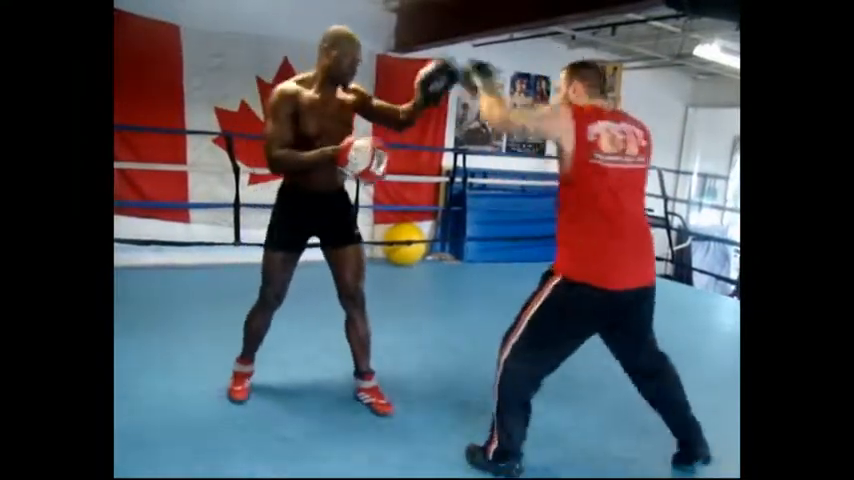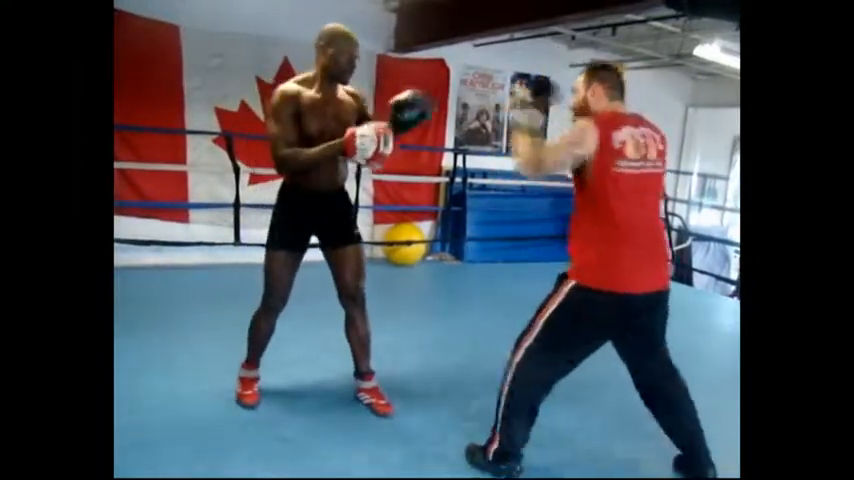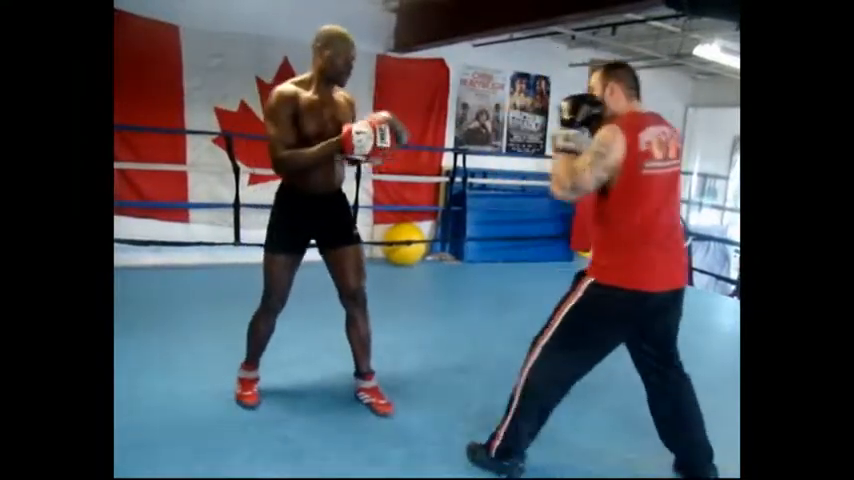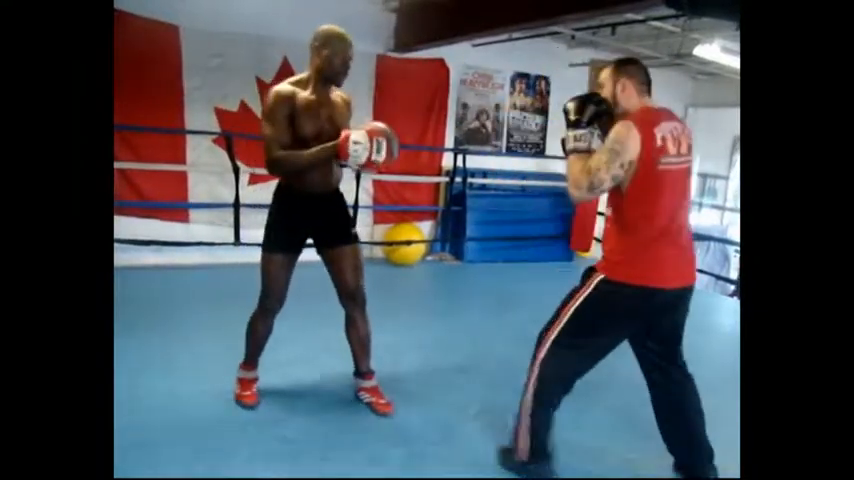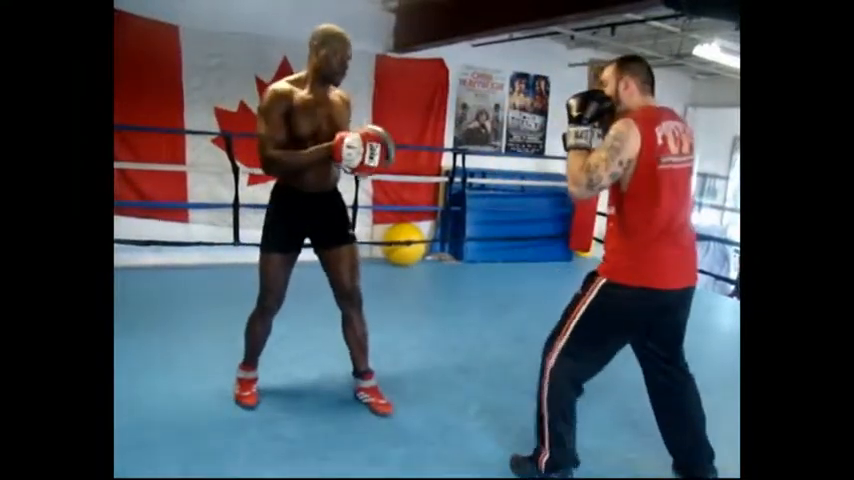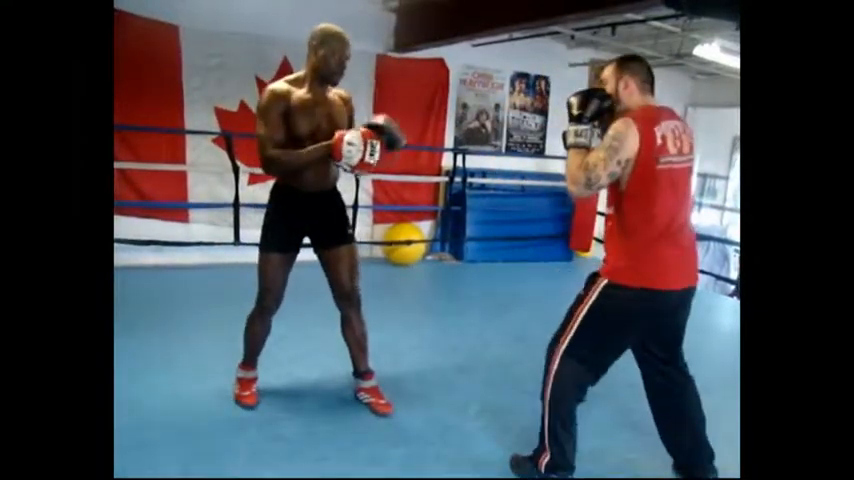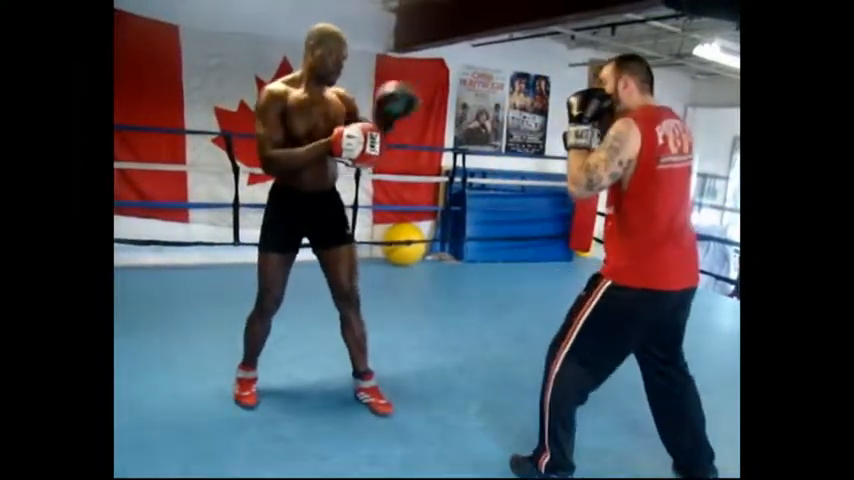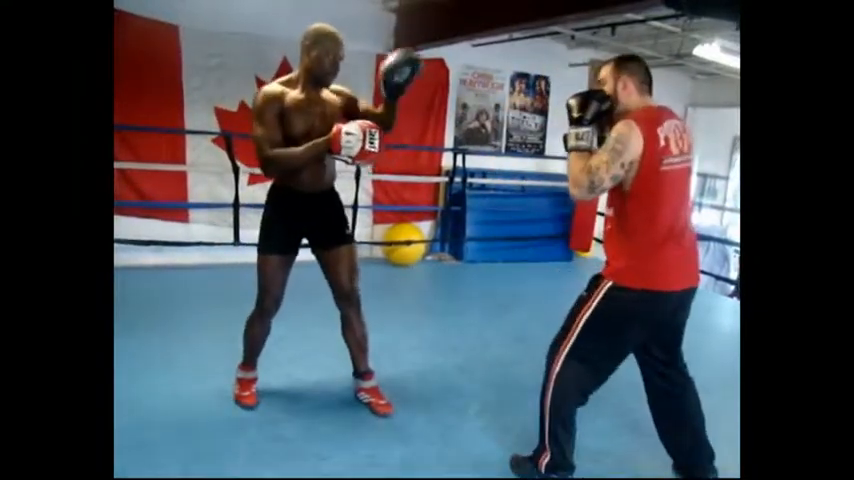
dt=0.1s
person 1, frame 1
left shoulder: (567, 120)
right shoulder: (638, 131)
left elbow: (499, 117)
left wrist: (480, 82)
left hip: (583, 277)
right hip: (638, 276)
left knee: (519, 356)
right knee: (648, 361)
person 1, frame 2
left shoulder: (591, 130)
right shoulder: (654, 135)
left elbow: (532, 163)
left wrist: (526, 123)
left hip: (597, 282)
right hip: (652, 282)
left knee: (531, 360)
right knee: (656, 370)
person 1, frame 3
left shoulder: (616, 134)
right shoulder: (667, 132)
left elbow: (566, 188)
left wrist: (567, 137)
right wrist: (588, 136)
left hip: (619, 281)
right hip: (669, 280)
left knee: (548, 359)
right knee: (665, 369)
person 1, frame 4
left shoulder: (629, 130)
right shoulder: (676, 127)
left elbow: (583, 188)
left wrist: (578, 134)
right wrist: (600, 131)
left hip: (628, 277)
right hip: (676, 277)
left knee: (555, 352)
right knee: (668, 369)
person 1, frame 5
left shoulder: (631, 128)
right shoulder: (678, 127)
left elbow: (581, 186)
left wrist: (579, 129)
right wrist: (602, 126)
left hip: (632, 279)
right hip: (679, 277)
left knee: (563, 359)
right knee: (670, 369)
person 1, frame 6
left shoulder: (630, 128)
right shoulder: (677, 126)
left elbow: (580, 184)
left wrist: (579, 128)
right wrist: (602, 126)
left hip: (632, 280)
right hip: (679, 278)
left knee: (566, 362)
right knee: (668, 371)
person 1, frame 7
left shoulder: (630, 127)
right shoulder: (674, 125)
left elbow: (581, 186)
left wrist: (579, 129)
right wrist: (599, 127)
left hip: (635, 279)
right hip: (679, 277)
left knee: (567, 363)
right knee: (668, 370)
person 1, frame 8
left shoulder: (631, 129)
right shoulder: (673, 125)
left elbow: (583, 188)
left wrist: (579, 130)
right wrist: (600, 129)
left hip: (636, 280)
right hip: (679, 278)
left knee: (568, 364)
right knee: (667, 371)
person 2, frame 1
left shoulder: (354, 97)
right shoulder: (287, 95)
left elbow: (399, 118)
right elbow: (276, 159)
left wrist: (427, 97)
right wrist: (333, 153)
left hip: (336, 203)
right hip: (295, 203)
left knee: (354, 297)
right knee: (269, 298)
left ankle: (365, 381)
right ankle: (244, 367)
person 2, frame 2
left shoulder: (351, 99)
right shoulder: (289, 94)
left elbow: (377, 133)
right elbow: (283, 160)
left wrist: (397, 119)
right wrist: (341, 146)
left hip: (337, 202)
right hip: (296, 203)
left knee: (354, 297)
right knee: (274, 300)
left ankle: (365, 381)
right ankle: (249, 372)
person 2, frame 3
left shoulder: (346, 101)
right shoulder: (286, 97)
right elbow: (281, 161)
left wrist: (374, 137)
right wrist: (339, 143)
left hip: (334, 205)
right hip: (294, 206)
left knee: (356, 297)
right knee: (273, 303)
left ankle: (366, 381)
right ankle: (249, 374)
person 2, frame 4
left shoulder: (343, 101)
right shoulder: (284, 96)
right elbow: (275, 161)
left wrist: (368, 143)
right wrist: (335, 148)
left hip: (332, 204)
right hip: (291, 205)
left knee: (354, 296)
right knee: (271, 303)
left ankle: (365, 380)
right ankle: (248, 374)
person 2, frame 5
left shoulder: (342, 101)
right shoulder: (281, 95)
right elbow: (270, 161)
left wrist: (364, 143)
right wrist: (329, 149)
left hip: (330, 204)
right hip: (289, 205)
left knee: (351, 297)
right knee: (269, 303)
left ankle: (364, 381)
right ankle: (247, 374)
person 2, frame 6
left shoulder: (342, 100)
right shoulder: (279, 95)
left elbow: (346, 150)
right elbow: (270, 160)
left wrist: (370, 137)
right wrist: (327, 148)
left hip: (329, 203)
right hip: (288, 204)
left knee: (349, 297)
right knee: (268, 302)
left ankle: (364, 380)
right ankle: (247, 374)
person 2, frame 7
left shoulder: (341, 99)
right shoulder: (277, 95)
left elbow: (370, 135)
right elbow: (270, 160)
left wrist: (386, 113)
right wrist: (329, 145)
left hip: (328, 204)
right hip: (287, 206)
left knee: (349, 298)
right knee: (268, 303)
left ankle: (365, 381)
right ankle: (247, 374)
person 2, frame 8
left shoulder: (340, 98)
right shoulder: (273, 97)
left elbow: (379, 123)
right elbow: (269, 161)
left wrist: (393, 91)
right wrist: (327, 142)
left hip: (327, 204)
right hip: (285, 206)
left knee: (349, 298)
right knee: (268, 304)
left ankle: (365, 381)
right ankle: (247, 374)
